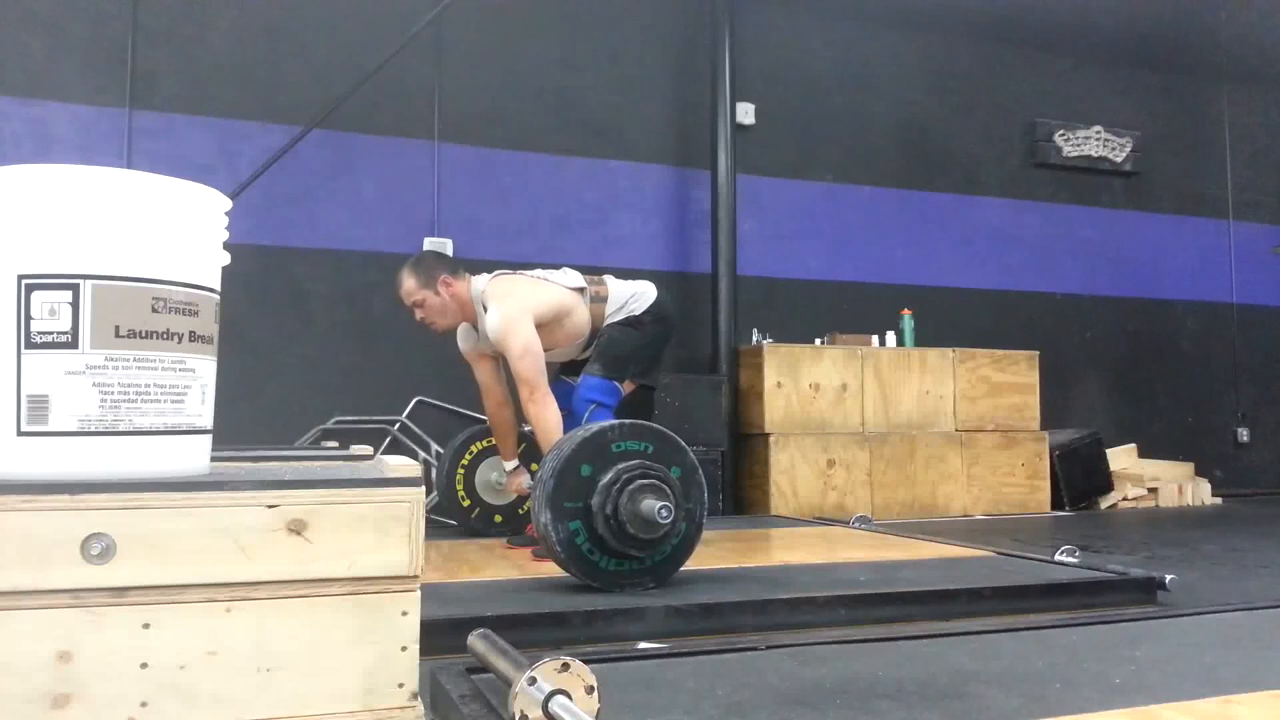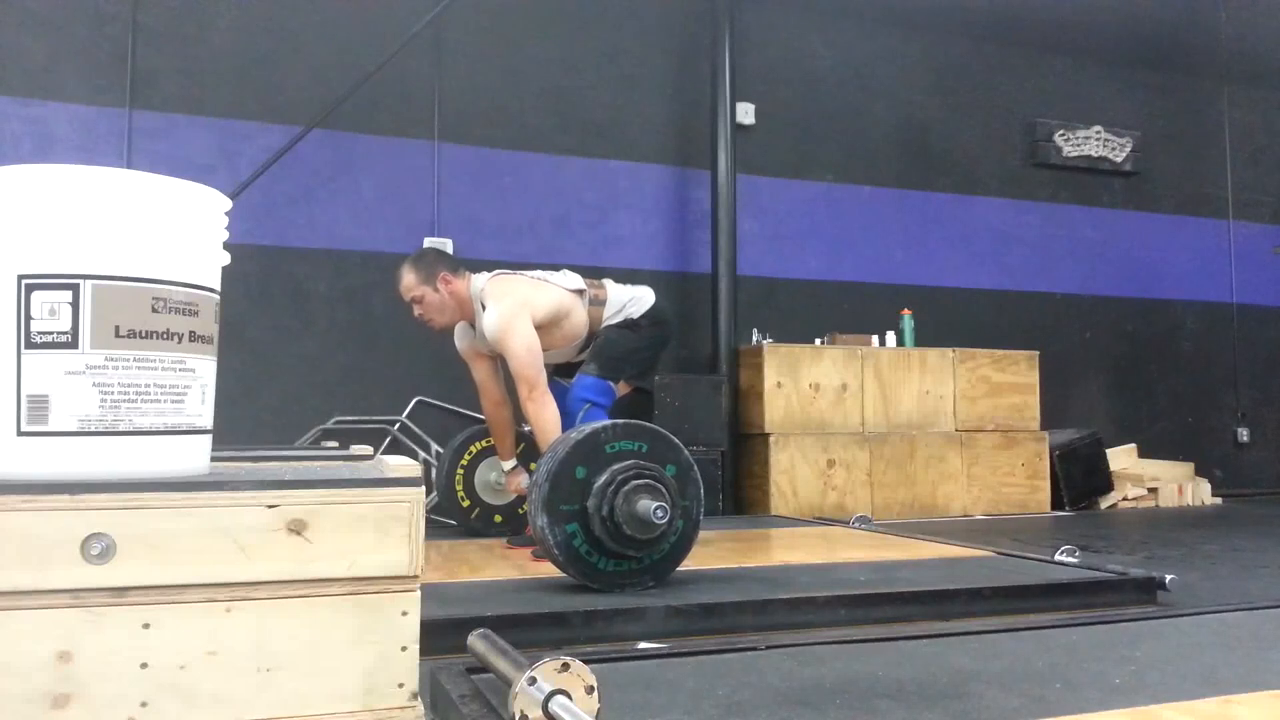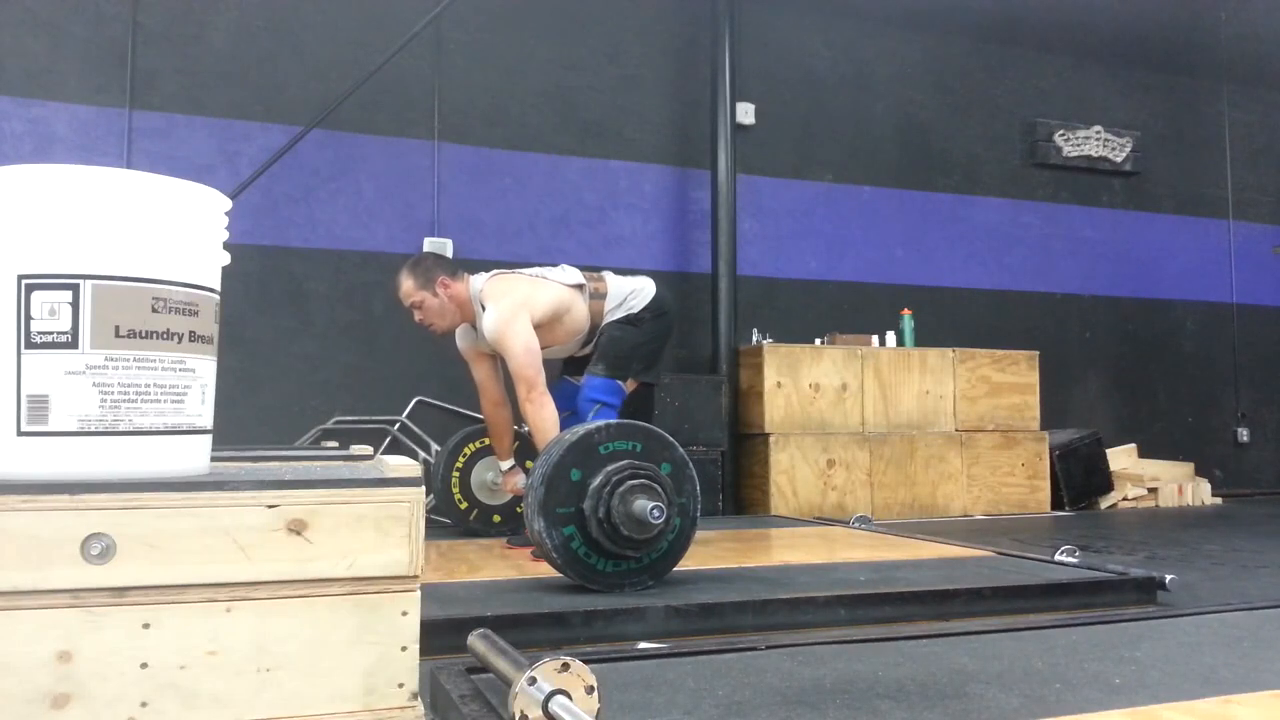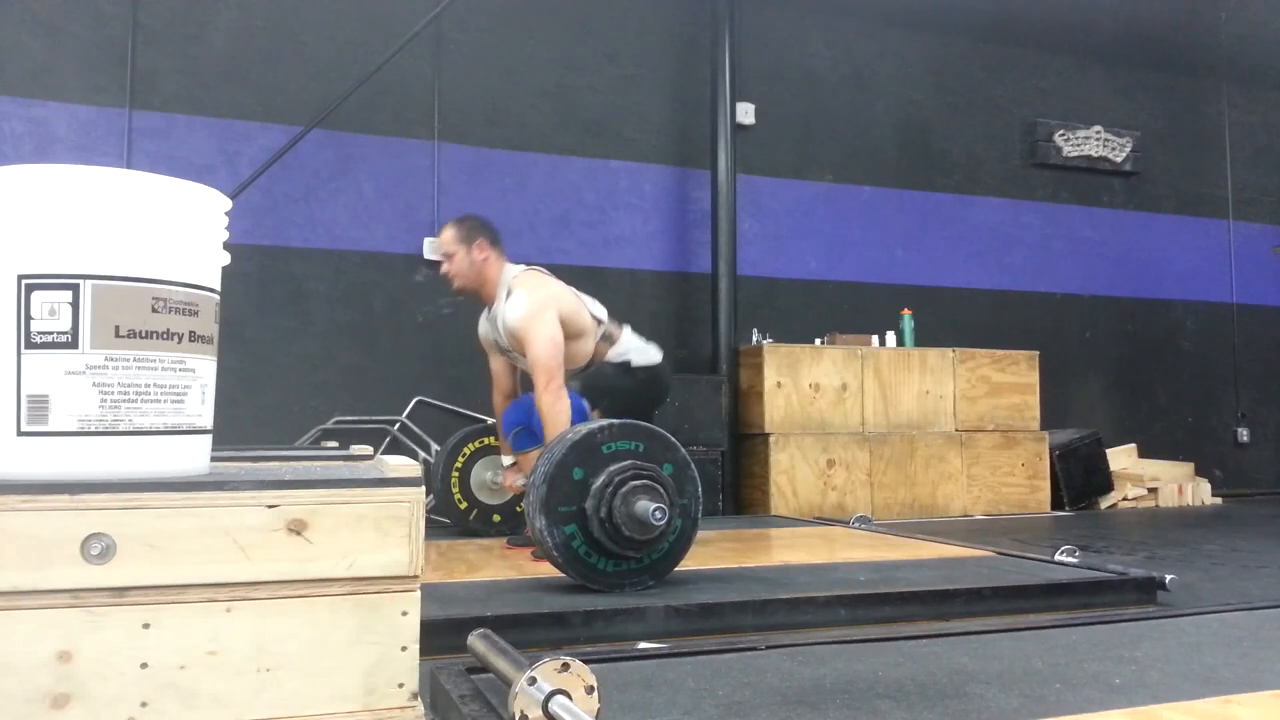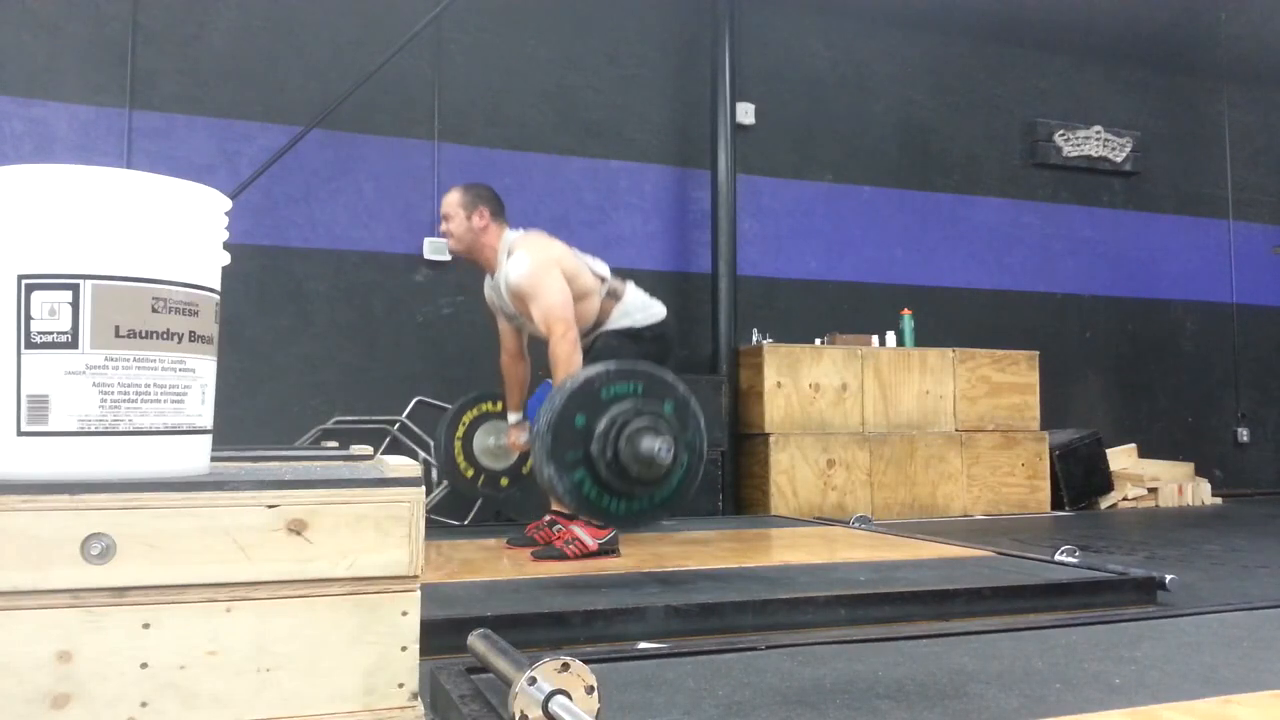
dt=0.5s
person 1, frame 1
left shoulder: (504, 313)
right shoulder: (470, 332)
left elbow: (535, 397)
right elbow: (496, 401)
right wrist: (512, 466)
left hip: (643, 315)
right hip: (605, 325)
left knee: (591, 402)
right knee: (561, 407)
person 1, frame 2
left shoulder: (502, 312)
right shoulder: (467, 333)
left elbow: (535, 395)
right elbow: (493, 401)
right wrist: (511, 466)
left hip: (639, 319)
right hip: (602, 329)
left knee: (587, 401)
right knee: (556, 410)
person 1, frame 3
left shoulder: (501, 313)
right shoulder: (469, 332)
left elbow: (534, 397)
right elbow: (493, 401)
right wrist: (508, 466)
left hip: (641, 312)
right hip: (602, 323)
left knee: (595, 401)
right knee: (563, 408)
person 1, frame 4
left shoulder: (527, 300)
right shoulder: (490, 318)
left elbow: (551, 388)
right elbow: (503, 393)
right wrist: (512, 465)
left hip: (638, 372)
right hip: (604, 374)
left knee: (546, 418)
right knee: (516, 420)
person 1, frame 5
left shoulder: (528, 262)
right shoulder: (494, 282)
left elbow: (564, 340)
right elbow: (513, 355)
right wrist: (515, 420)
left hip: (639, 329)
right hip: (604, 336)
left ankle: (595, 529)
right ankle: (561, 519)
